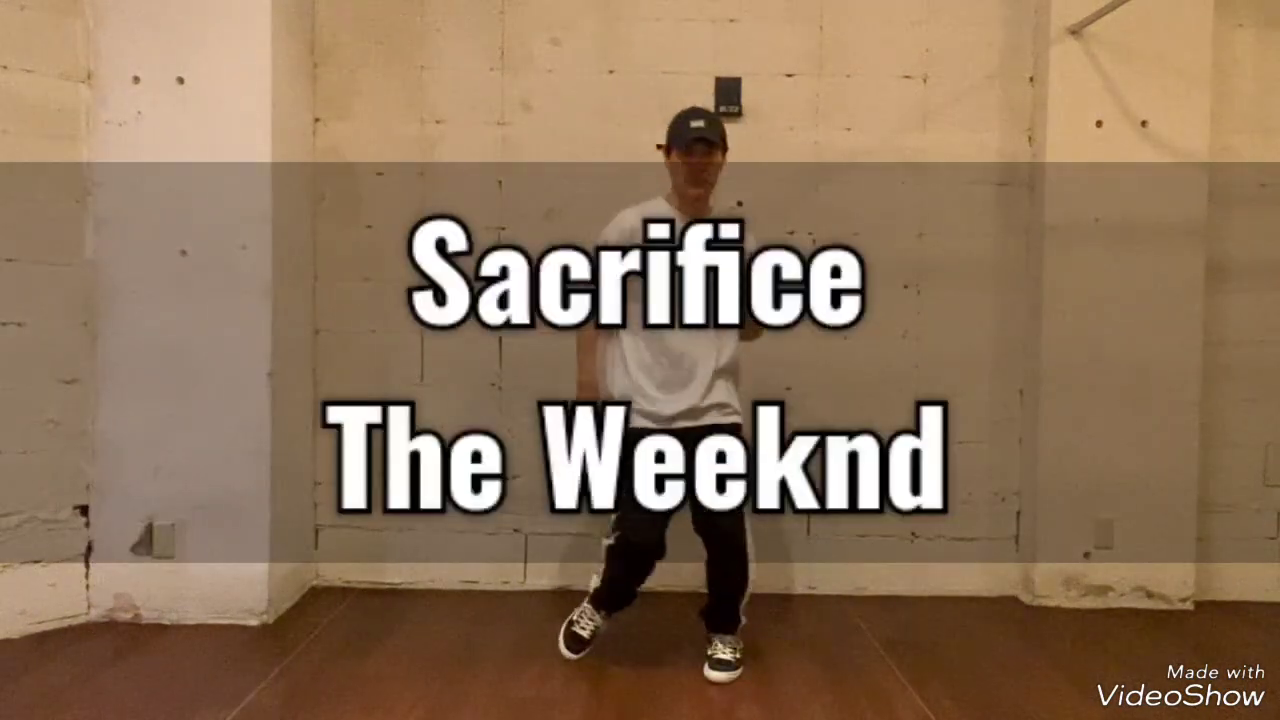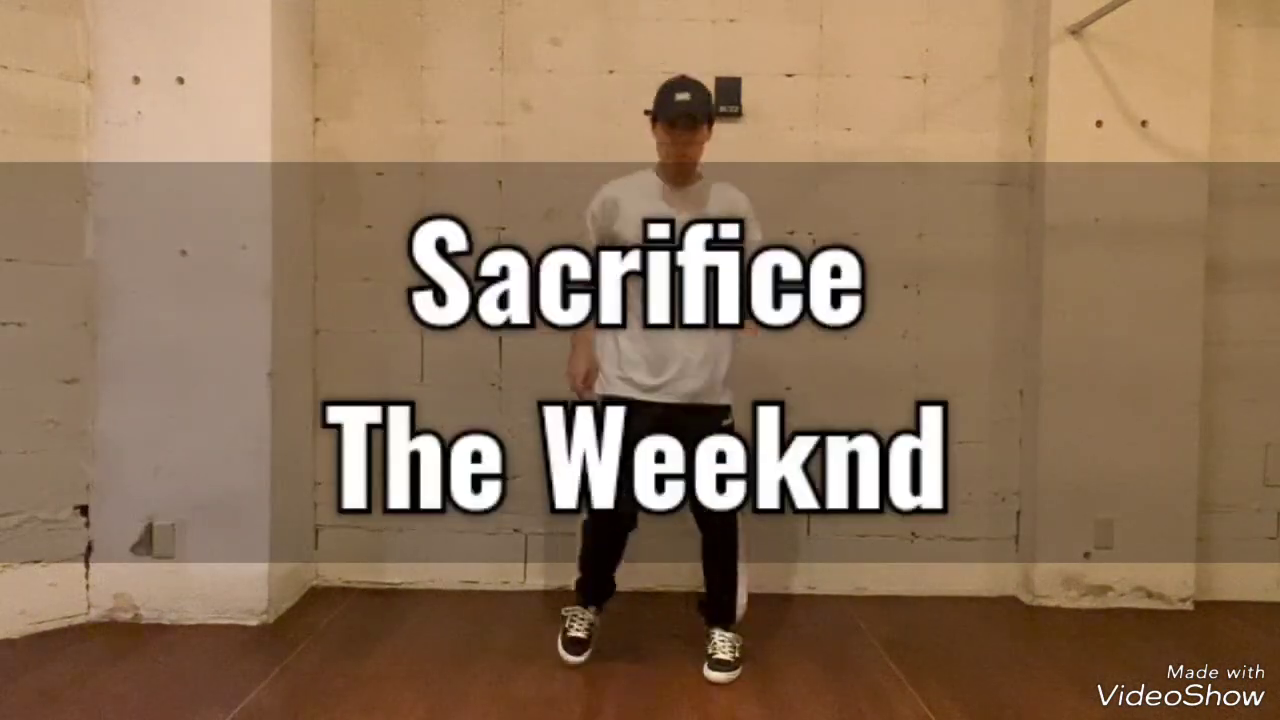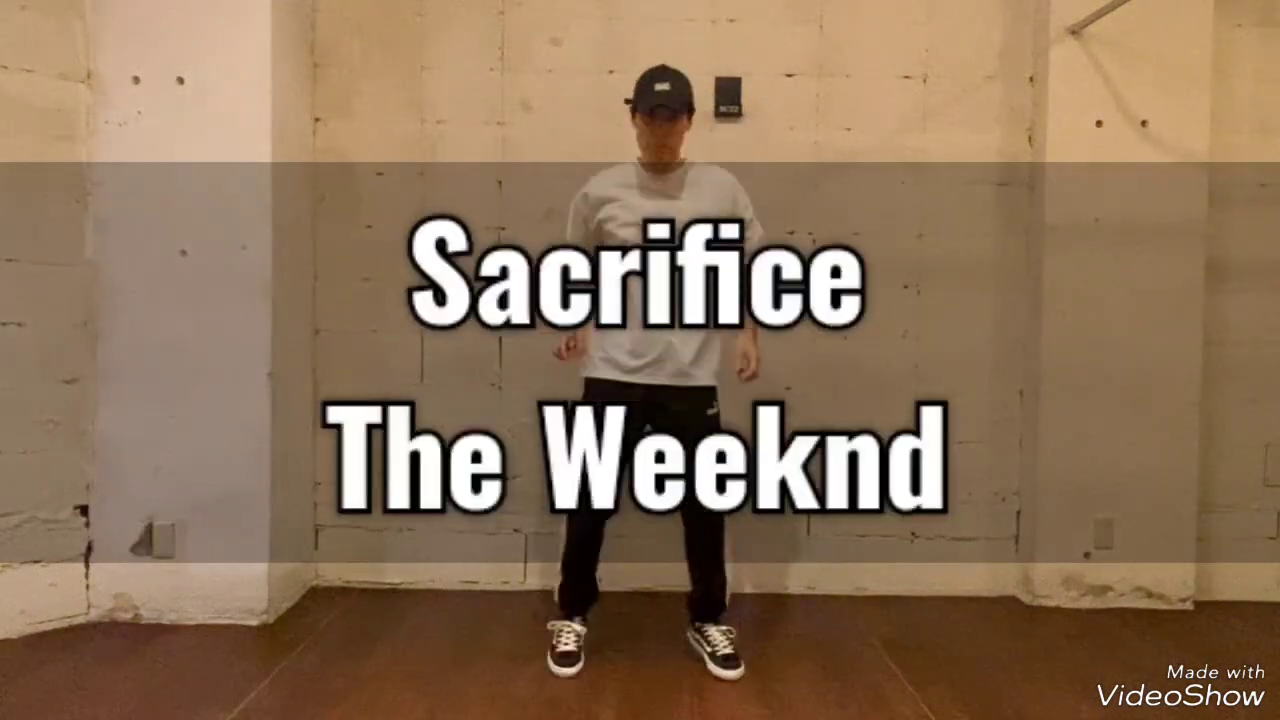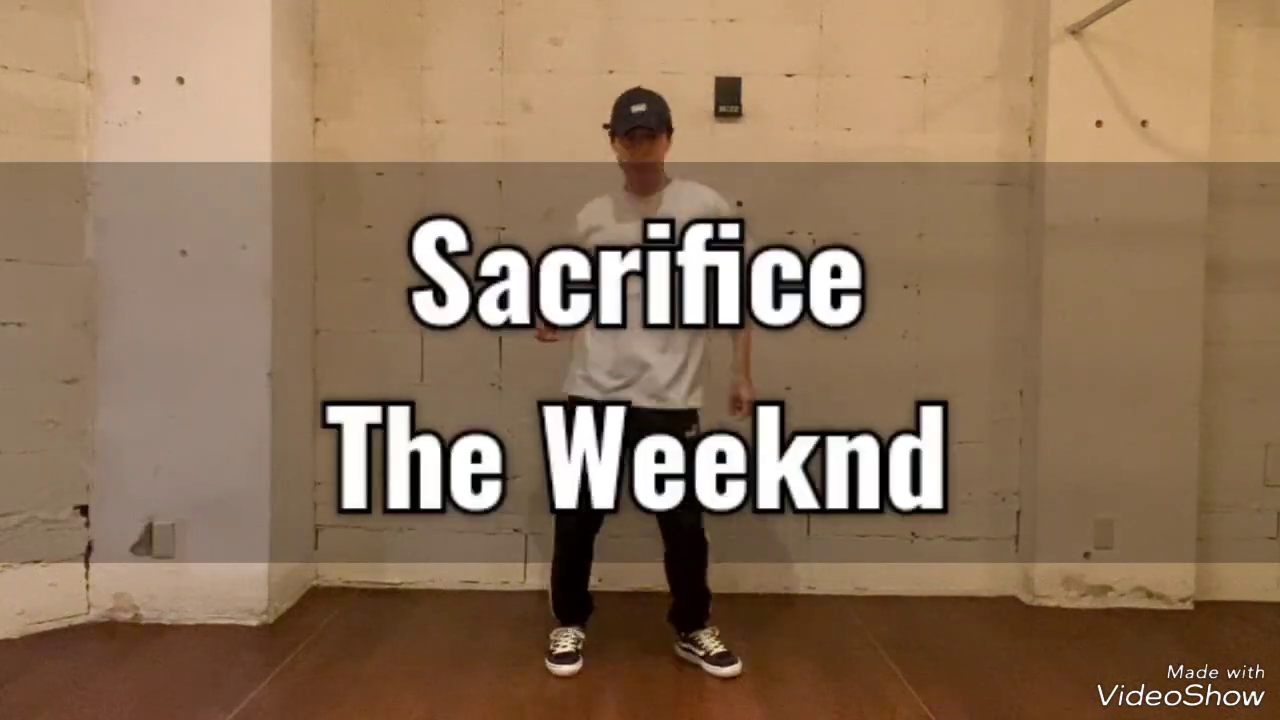
dt=0.1s
person 1, frame 1
left shoulder: (736, 239)
right shoulder: (630, 227)
left elbow: (751, 328)
left wrist: (746, 315)
right wrist: (589, 372)
left hip: (714, 415)
right hip: (642, 414)
left knee: (726, 535)
right knee: (638, 540)
left ankle: (723, 632)
right ankle: (598, 606)
person 1, frame 2
left shoulder: (731, 203)
right shoulder: (617, 197)
left wrist: (747, 314)
right wrist: (582, 348)
left hip: (704, 390)
right hip: (627, 389)
left knee: (717, 514)
right knee: (613, 511)
left ankle: (722, 627)
right ankle: (585, 605)
person 1, frame 3
left shoulder: (722, 189)
right shoulder: (601, 192)
left wrist: (749, 333)
right wrist: (573, 326)
left hip: (690, 377)
right hip: (612, 374)
left knee: (704, 506)
right knee: (591, 501)
left ankle: (710, 623)
right ankle: (571, 618)
person 1, frame 4
left shoulder: (707, 209)
right shoulder: (593, 216)
left wrist: (742, 373)
right wrist: (553, 317)
left hip: (669, 399)
right hip: (594, 396)
left knee: (681, 520)
right knee: (576, 518)
left ankle: (693, 628)
right ankle: (569, 623)
